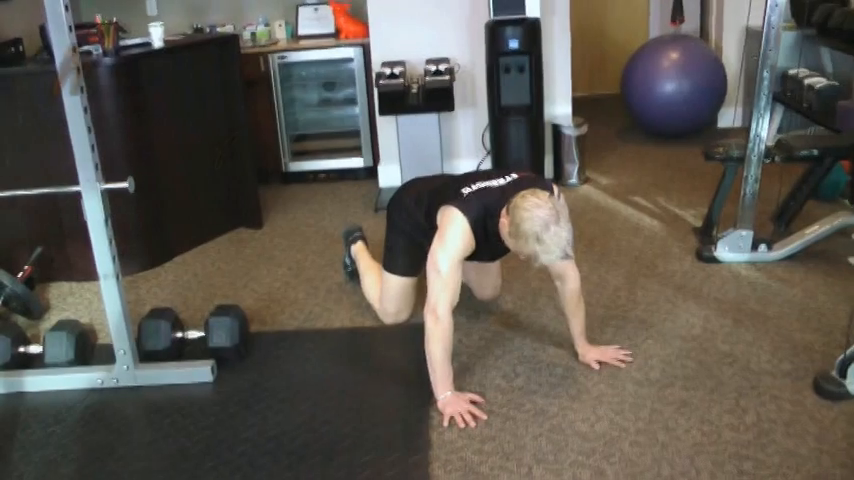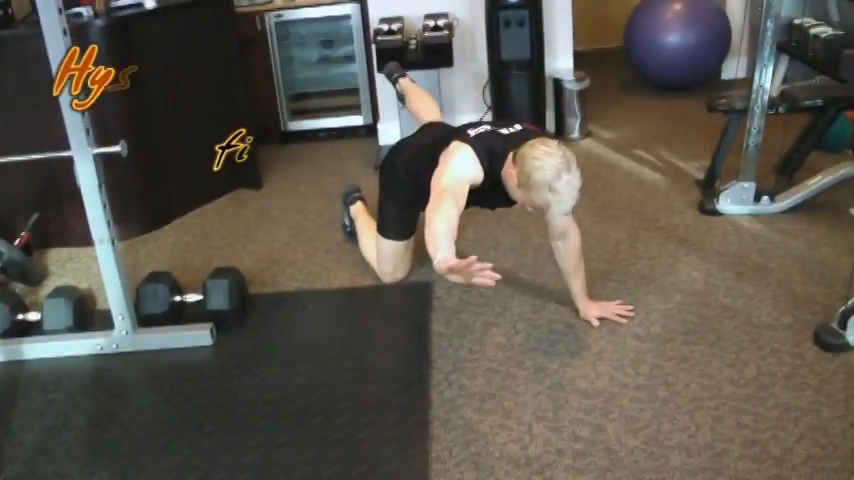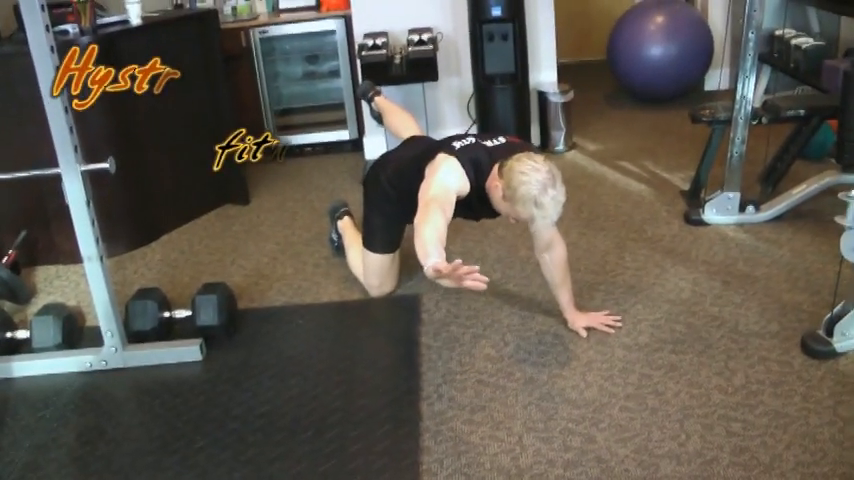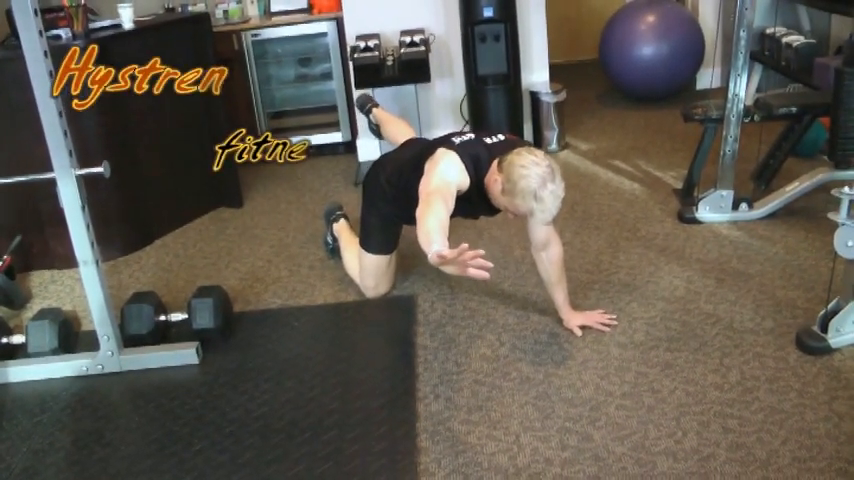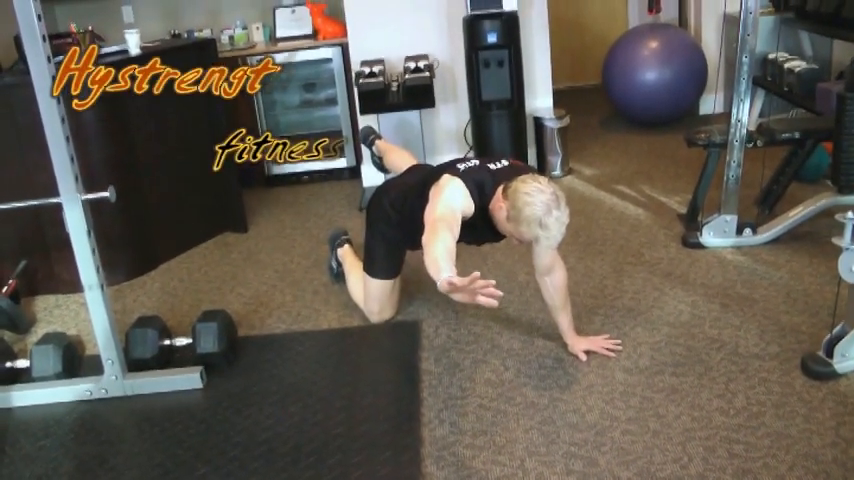
dt=1s
person 1, frame 1
left shoulder: (549, 200)
right shoulder: (459, 225)
left elbow: (566, 275)
right elbow: (438, 311)
left wrist: (583, 345)
right wrist: (445, 394)
left hip: (463, 204)
right hip: (412, 212)
left knee: (488, 294)
right knee: (394, 314)
right ankle: (357, 245)
person 1, frame 2
left shoulder: (545, 158)
right shoulder: (465, 161)
left elbow: (564, 233)
right elbow: (443, 204)
left wrist: (583, 301)
right wrist: (444, 258)
right hip: (404, 172)
left knee: (434, 124)
right knee: (391, 274)
left ankle: (401, 81)
right ankle: (356, 207)
person 1, frame 3
left shoulder: (530, 171)
right shoulder: (451, 172)
left elbow: (549, 245)
right elbow: (430, 214)
left wrist: (571, 312)
right wrist: (435, 264)
right hip: (388, 186)
left knee: (415, 139)
right knee: (379, 288)
left ankle: (375, 98)
right ankle: (343, 221)
person 1, frame 4
left shoulder: (527, 171)
right shoulder: (451, 167)
left elbow: (545, 244)
right elbow: (432, 207)
left wrist: (567, 311)
right wrist: (438, 251)
right hip: (387, 187)
right knee: (375, 288)
left ankle: (374, 112)
right ankle: (339, 224)
person 1, frame 5
left shoulder: (532, 195)
right shoulder: (455, 193)
left elbow: (550, 269)
right elbow: (437, 235)
left wrist: (571, 336)
right wrist: (447, 280)
left hip: (420, 184)
right hip: (390, 213)
right knee: (379, 313)
left ankle: (376, 144)
right ankle: (343, 249)
